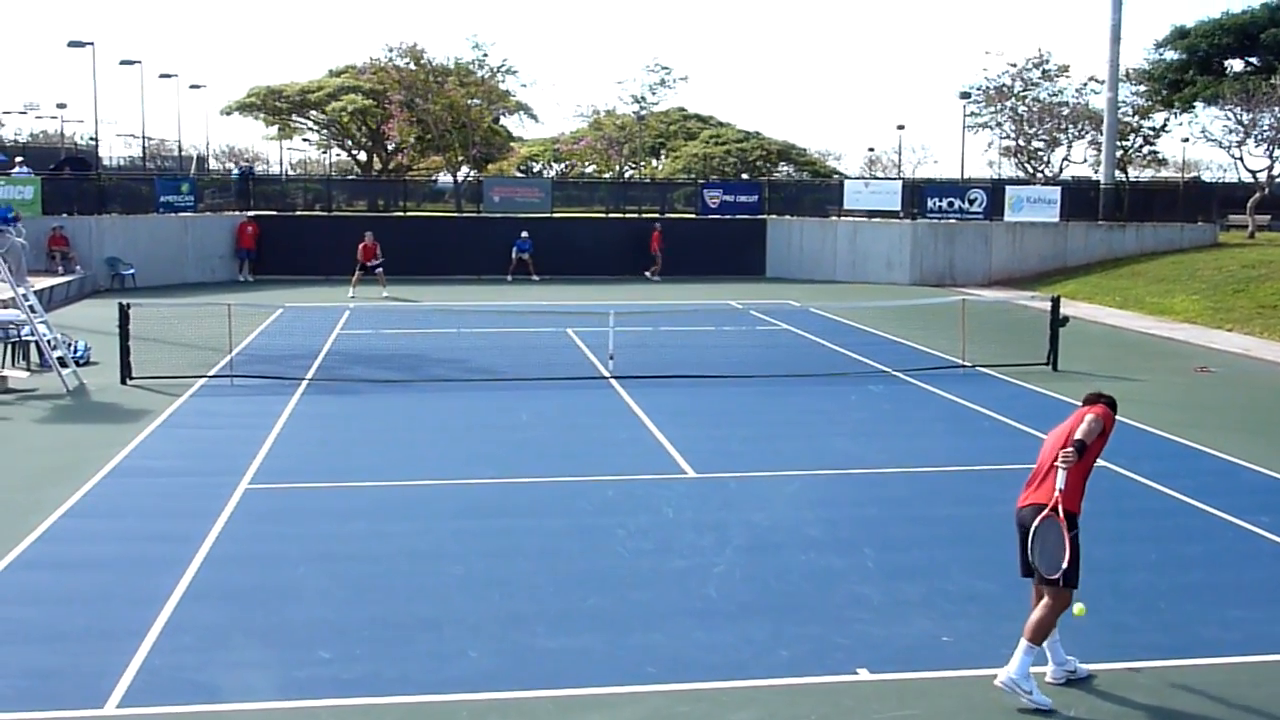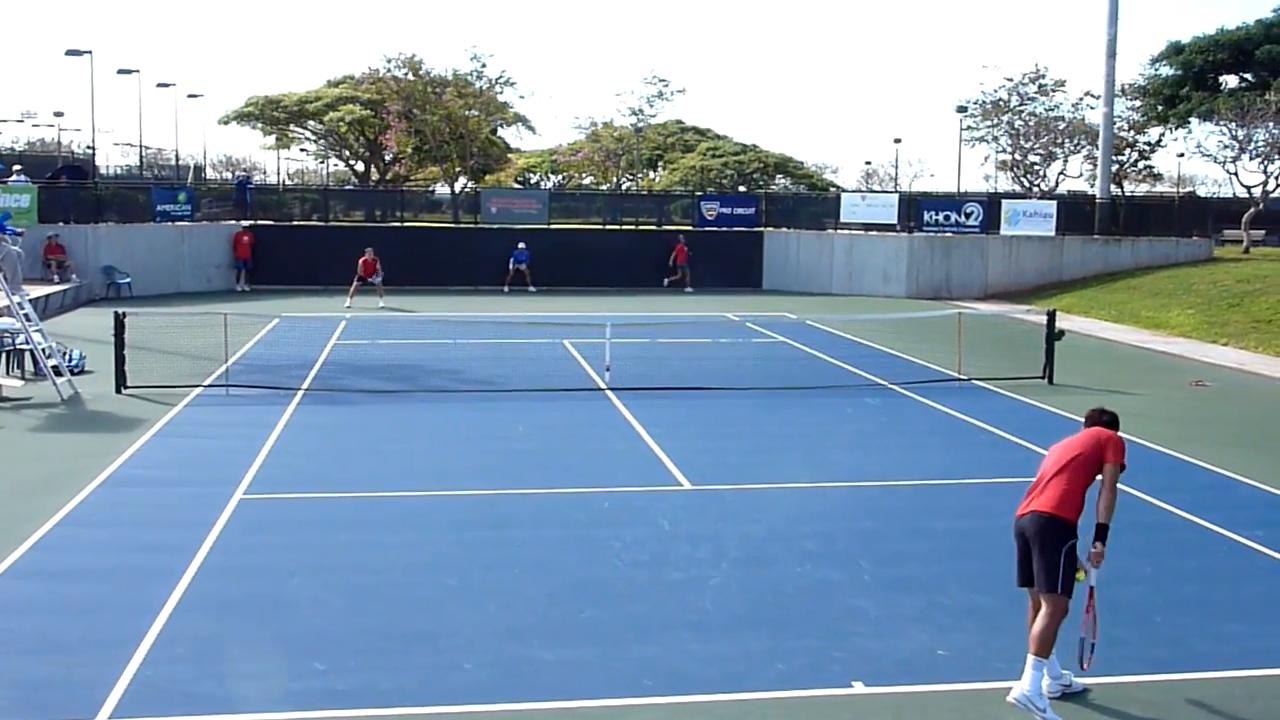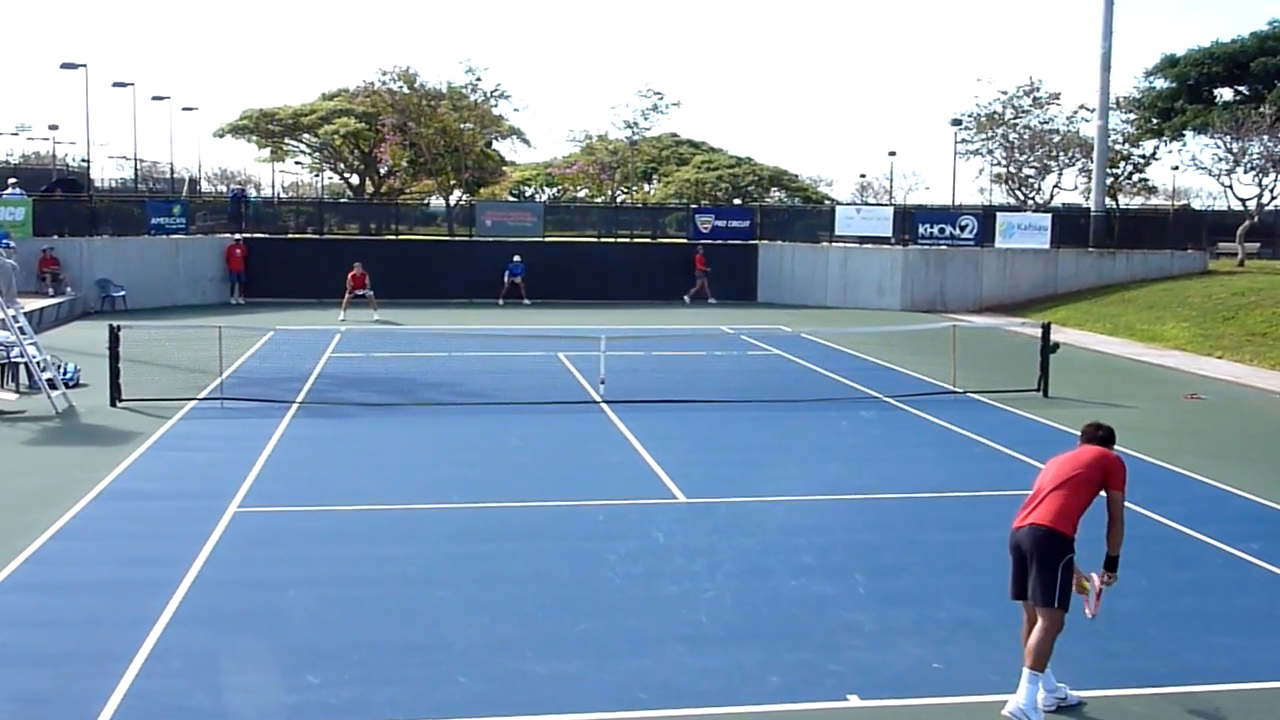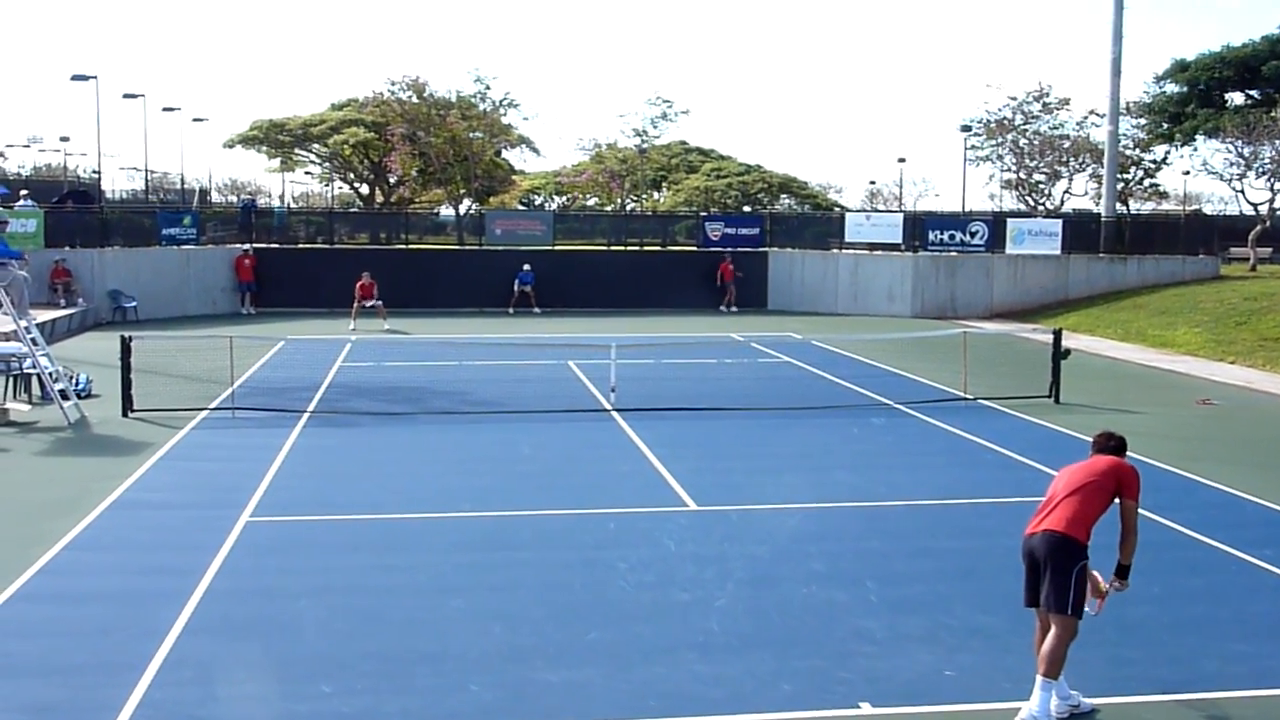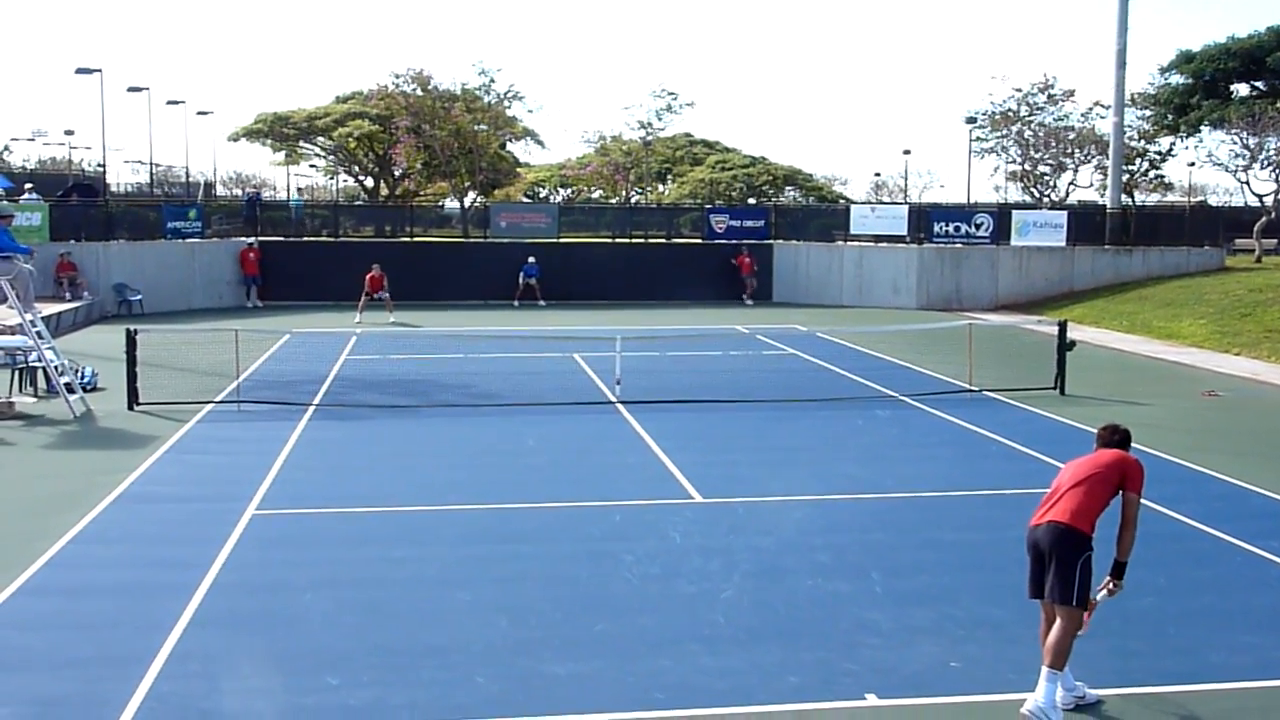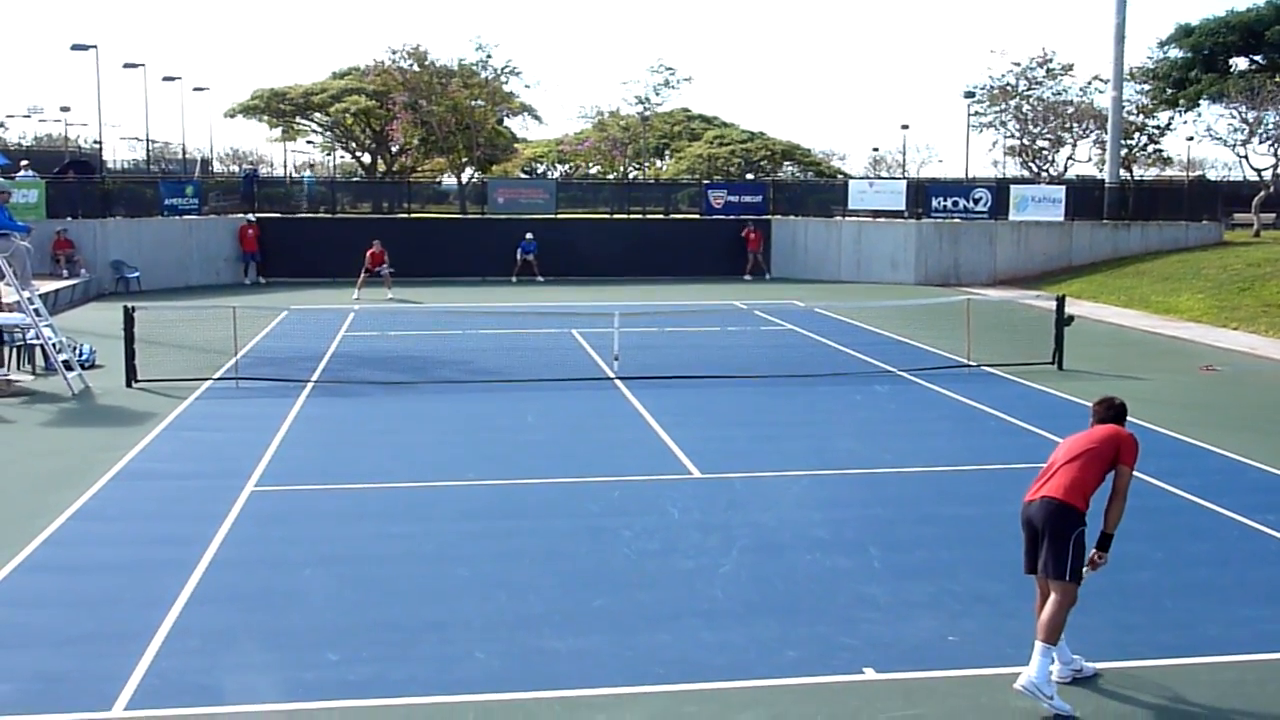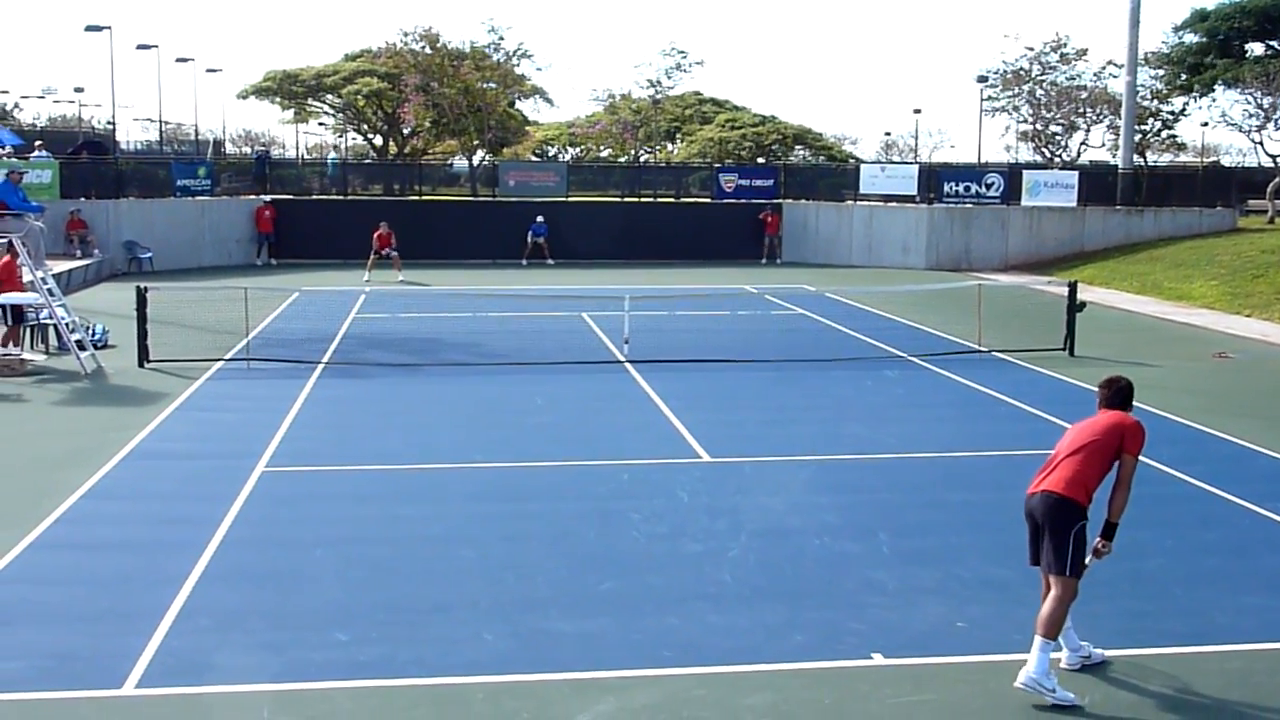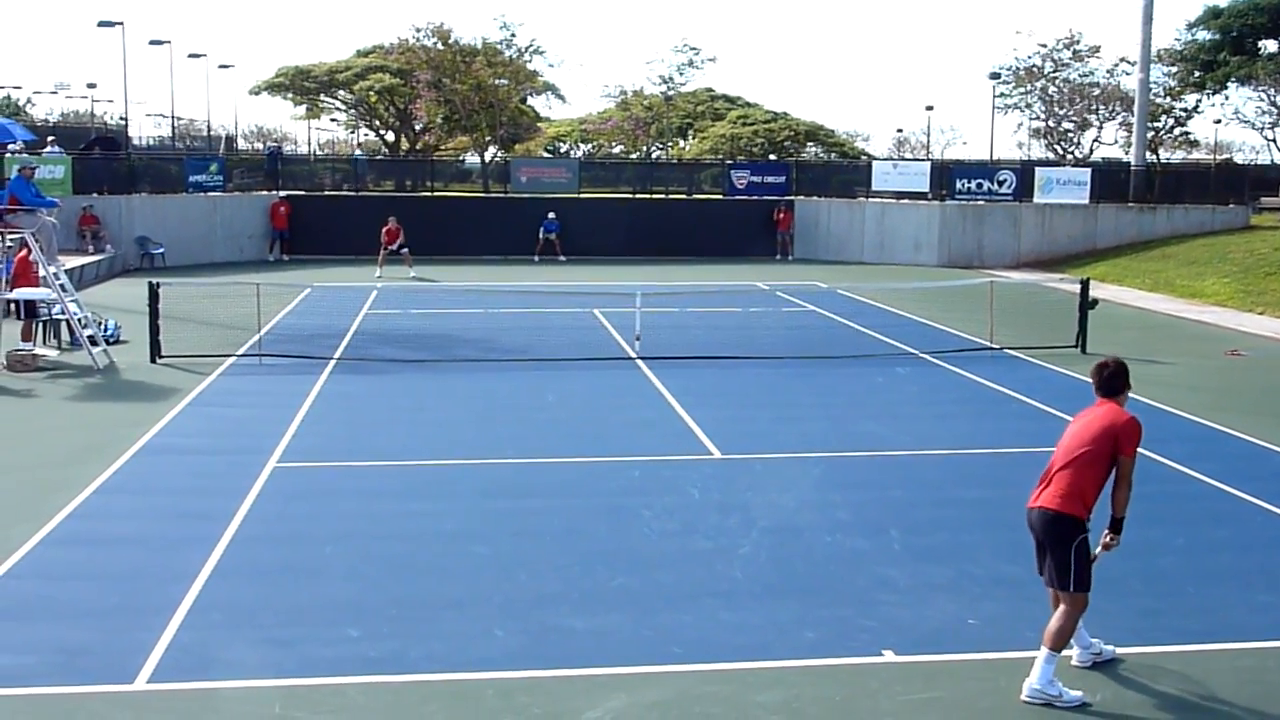
dt=0.3s
person 1, frame 1
left shoulder: (1062, 427)
right shoulder: (1103, 412)
right elbow: (1089, 427)
right wrist: (1078, 451)
left hip: (1026, 507)
right hip: (1052, 510)
left knee: (1043, 590)
right knee: (1058, 596)
left ankle: (1059, 664)
right ankle: (1017, 672)
person 1, frame 2
left shoulder: (1064, 444)
right shoulder: (1111, 440)
right elbow: (1108, 488)
left wrist: (1071, 557)
right wrist: (1100, 537)
left hip: (1024, 517)
right hip: (1053, 520)
left knee: (1039, 601)
right knee: (1055, 606)
left ankle: (1053, 678)
right ankle: (1029, 688)
person 1, frame 3
left shoulder: (1059, 459)
right shoulder: (1112, 461)
right elbow: (1116, 521)
left wrist: (1073, 571)
right wrist: (1111, 566)
left hip: (1020, 531)
right hip: (1049, 535)
left knee: (1033, 615)
right knee: (1050, 621)
left ankle: (1048, 690)
person 1, frame 4
left shoulder: (1070, 469)
right shoulder: (1126, 470)
right elbow: (1129, 530)
left wrist: (1088, 579)
right wrist: (1122, 573)
left hip: (1032, 537)
right hip: (1062, 541)
left knee: (1046, 623)
right knee: (1063, 627)
person 1, frame 5
left shoulder: (1077, 463)
right shoulder: (1131, 464)
right elbow: (1129, 524)
right wrist: (1118, 572)
left hip: (1037, 529)
right hip: (1068, 532)
left knee: (1052, 615)
right knee: (1069, 619)
left ankle: (1066, 690)
person 1, frame 6
left shoulder: (1076, 438)
right shoulder: (1126, 439)
right elbow: (1118, 496)
right wrist: (1103, 544)
left hip: (1032, 504)
right hip: (1061, 509)
left knee: (1047, 590)
right knee: (1063, 594)
left ankle: (1064, 663)
right ankle: (1036, 675)
person 1, frame 7
left shoulder: (1083, 424)
right shoulder: (1132, 427)
right elbow: (1122, 486)
right wrist: (1107, 534)
left hip: (1035, 496)
right hip: (1063, 501)
left knee: (1053, 581)
right knee: (1063, 588)
left ankle: (1074, 650)
right ankle: (1036, 671)
person 1, frame 8
left shoulder: (1084, 417)
right shoulder: (1127, 423)
right elbow: (1122, 483)
right wrist: (1116, 527)
left hip: (1038, 506)
right hip: (1063, 514)
left knee: (1061, 591)
right knee: (1074, 600)
left ankle: (1084, 648)
right ankle: (1039, 682)
